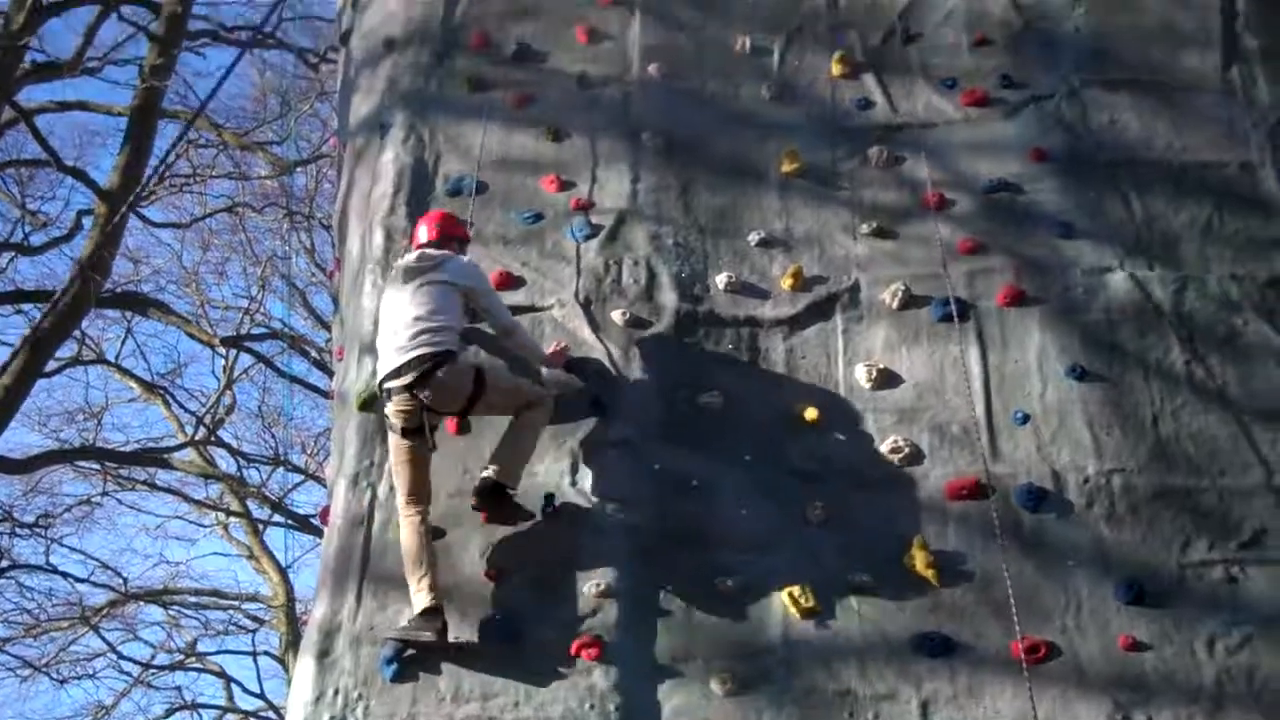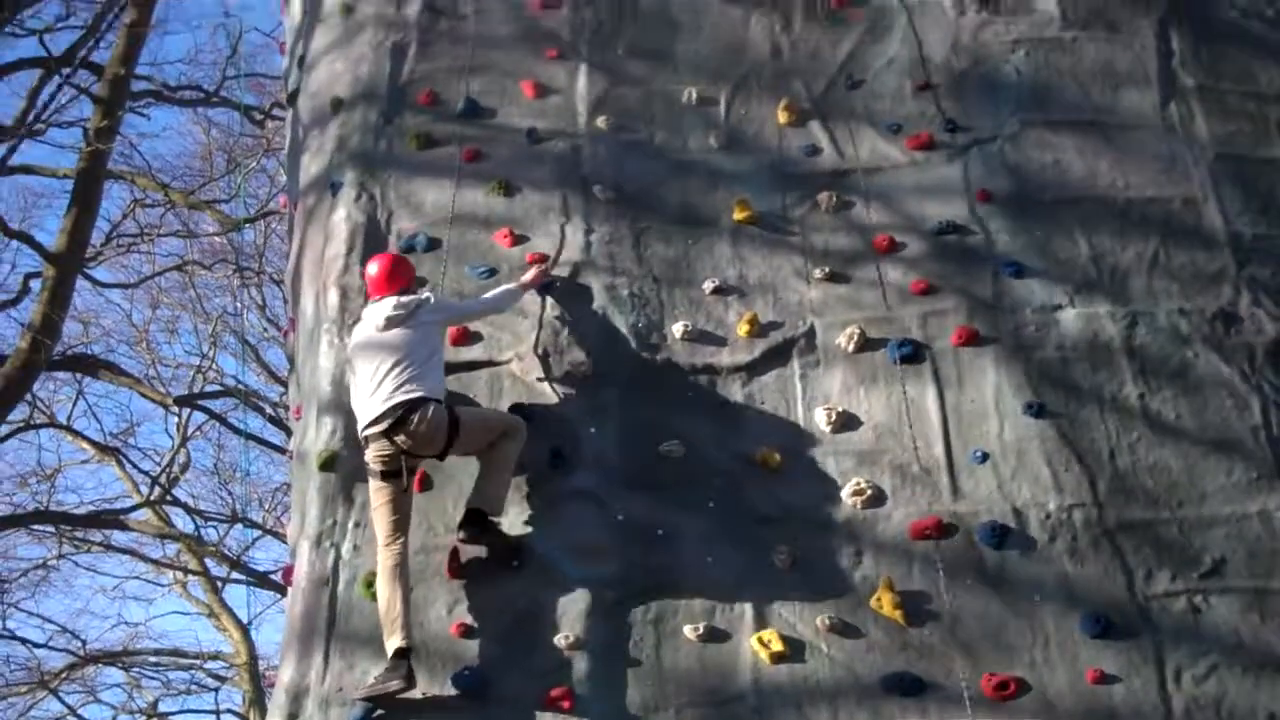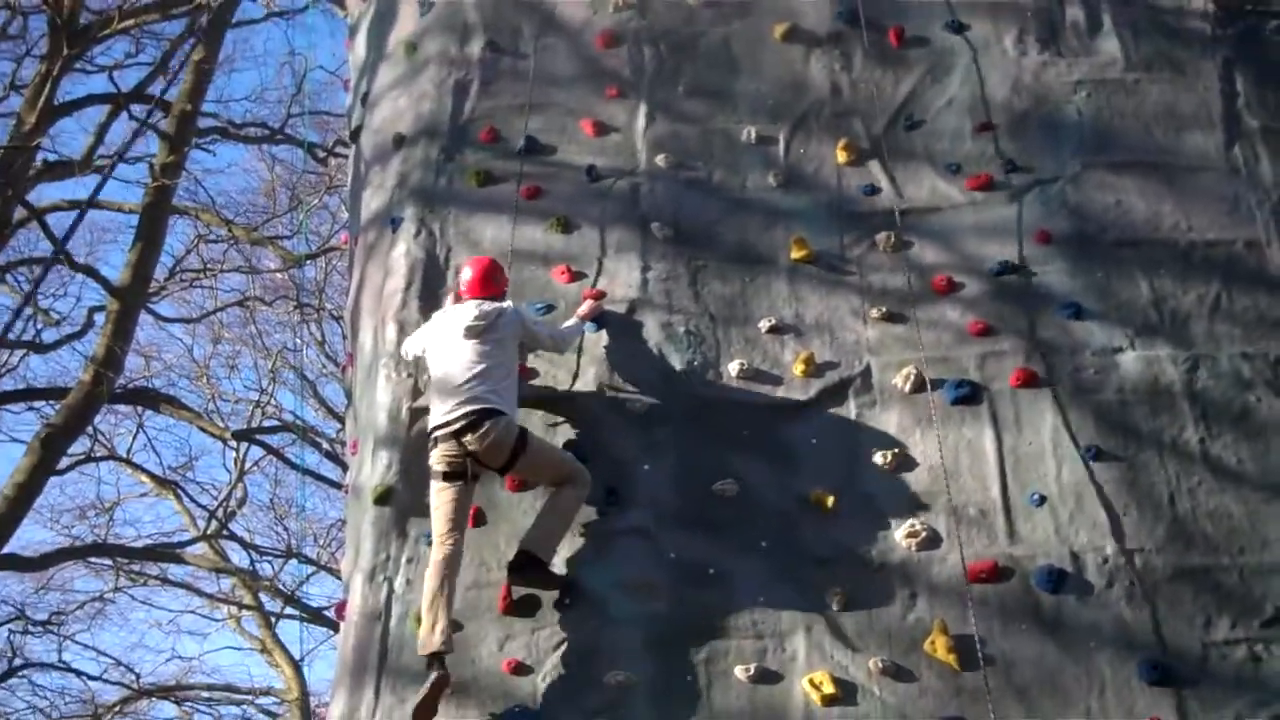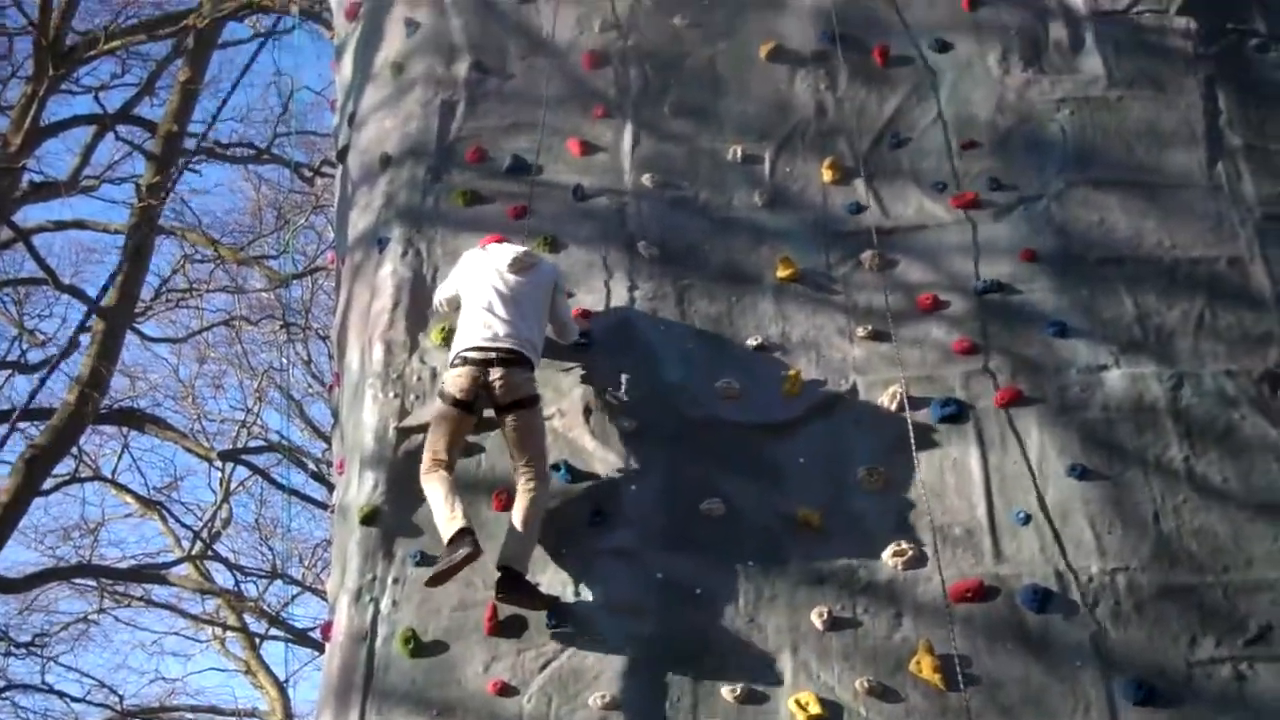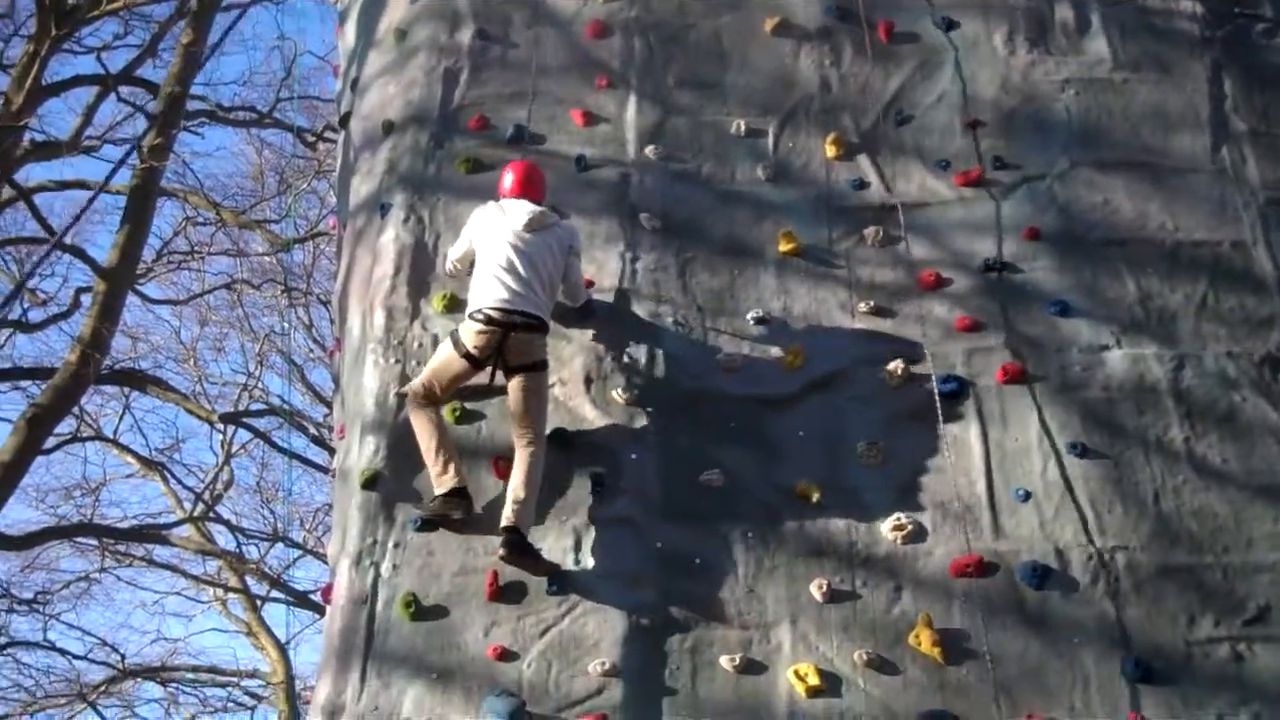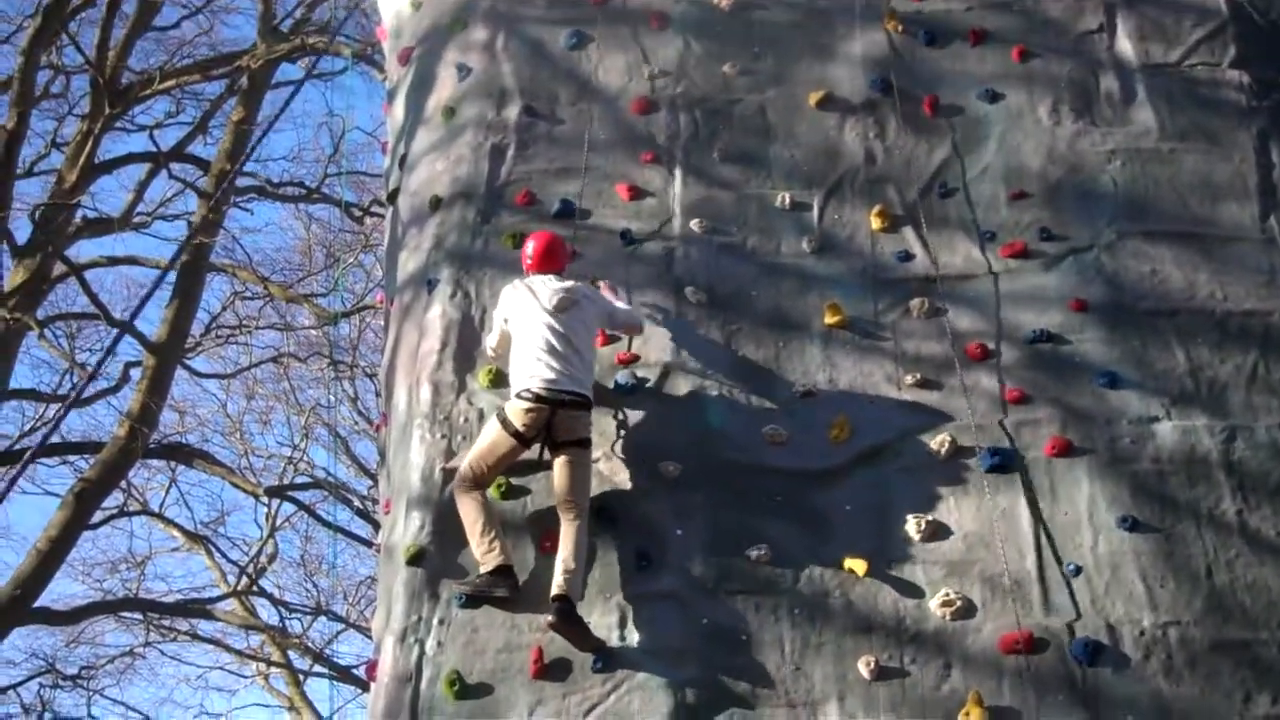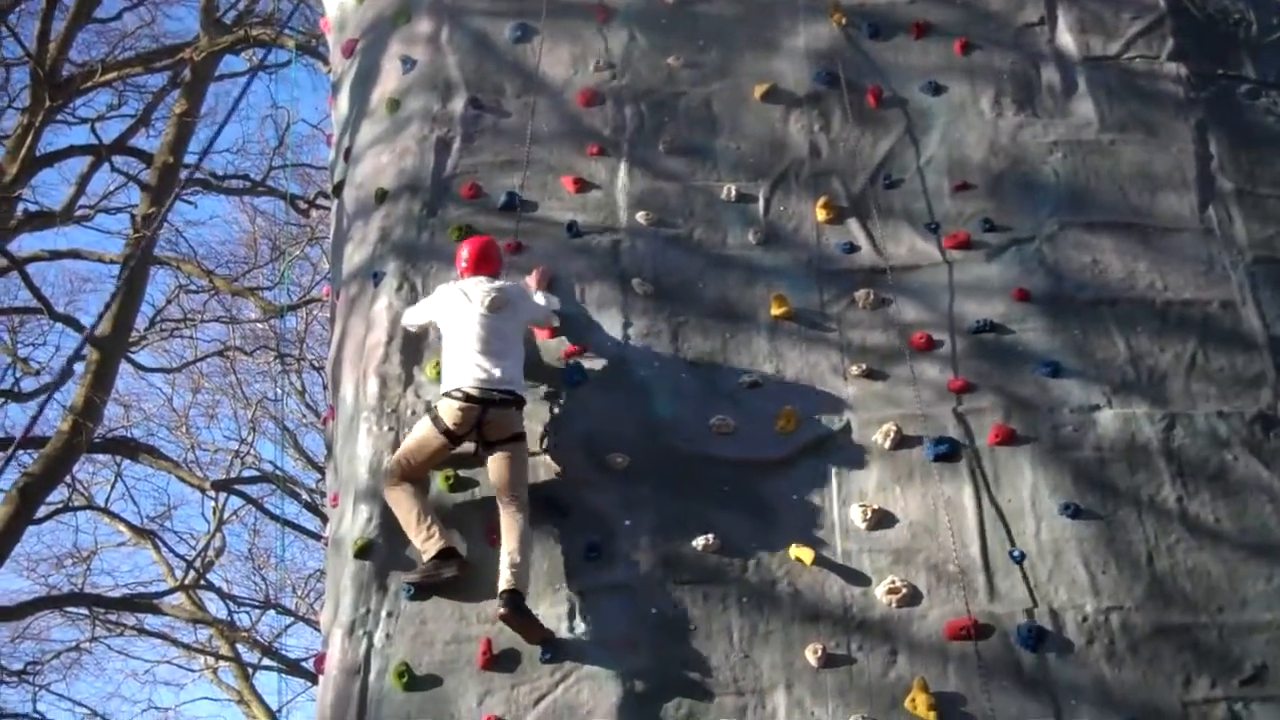
dt=0.7s
person 1, frame 1
left shoulder: (393, 281)
right shoulder: (459, 268)
right elbow: (506, 328)
right wrist: (544, 357)
left hip: (395, 391)
right hip: (441, 373)
left knee: (411, 507)
right knee: (538, 398)
left ankle: (427, 611)
right ankle: (495, 485)
person 1, frame 2
left shoulder: (358, 334)
right shoulder: (428, 307)
right elbow: (489, 305)
right wrist: (525, 283)
left hip: (377, 442)
right hip: (422, 420)
left knee: (390, 550)
right knee: (511, 427)
left ankle: (399, 658)
right ankle: (477, 519)
person 1, frame 3
left shoulder: (438, 322)
right shoulder: (509, 315)
left elbow: (407, 349)
right elbow: (559, 341)
right wrist: (581, 317)
left hip: (443, 442)
right hip: (491, 428)
left knee: (445, 549)
right knee: (575, 478)
left ankle: (436, 659)
right ankle: (529, 560)
person 1, frame 4
left shoulder: (474, 257)
right shoulder: (548, 270)
left elbow: (441, 301)
right elbow: (568, 334)
right wrist: (578, 324)
left hip: (466, 366)
right hip: (514, 371)
left knee: (435, 467)
right knee: (532, 477)
left ankle: (459, 537)
right ankle: (510, 574)
person 1, frame 5
left shoulder: (486, 215)
right shoulder: (565, 232)
left elbow: (453, 265)
right elbow: (577, 297)
right wrist: (583, 293)
left hip: (483, 324)
right hip: (529, 334)
left knee: (420, 398)
right knee: (529, 440)
left ankle: (452, 492)
right ankle: (515, 533)
person 1, frame 6
left shoulder: (513, 293)
right shoulder: (588, 296)
left elbow: (494, 351)
right elbow: (635, 324)
right wrist: (611, 298)
left hip: (529, 403)
right hip: (575, 410)
left knee: (467, 482)
right knee: (574, 513)
left ankle: (496, 570)
right ankle: (563, 602)
person 1, frame 7
left shoulder: (447, 294)
right shoulder: (517, 295)
left elbow: (409, 320)
right elbow: (547, 316)
right wrist: (539, 289)
left hip: (459, 403)
right hip: (505, 407)
left knee: (397, 478)
right knee: (515, 508)
left ankle: (440, 553)
right ankle: (512, 595)
